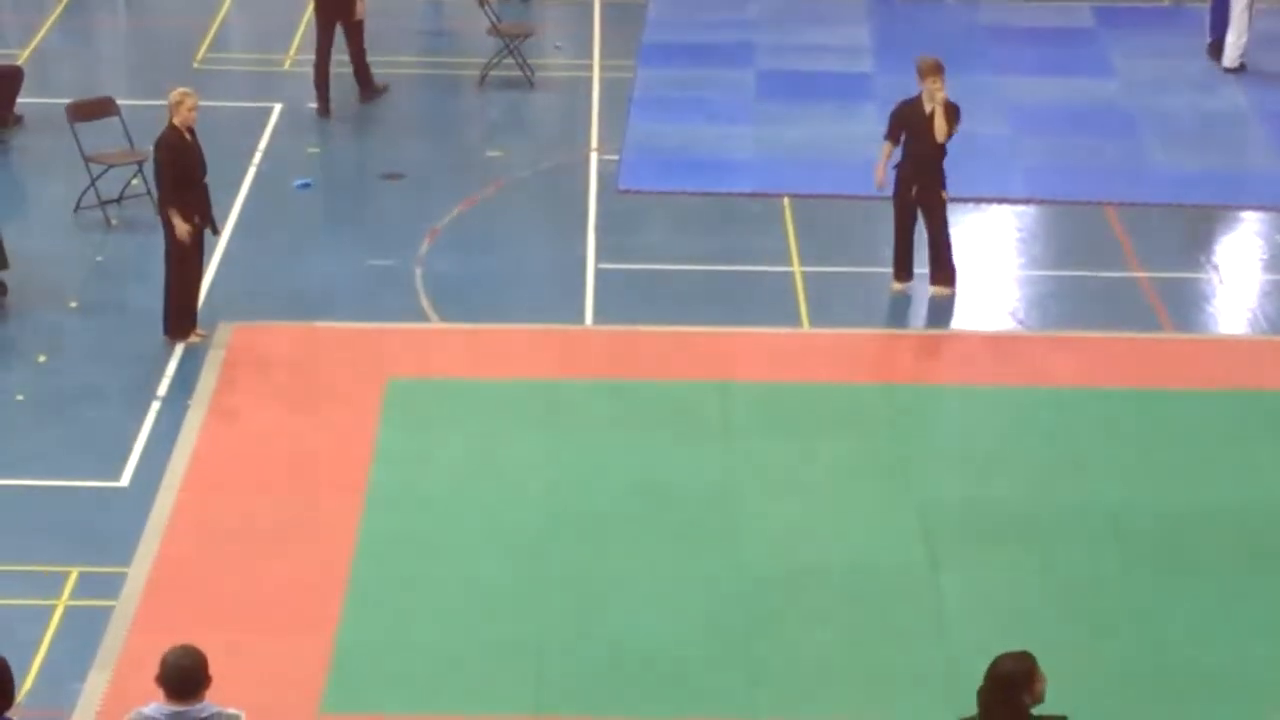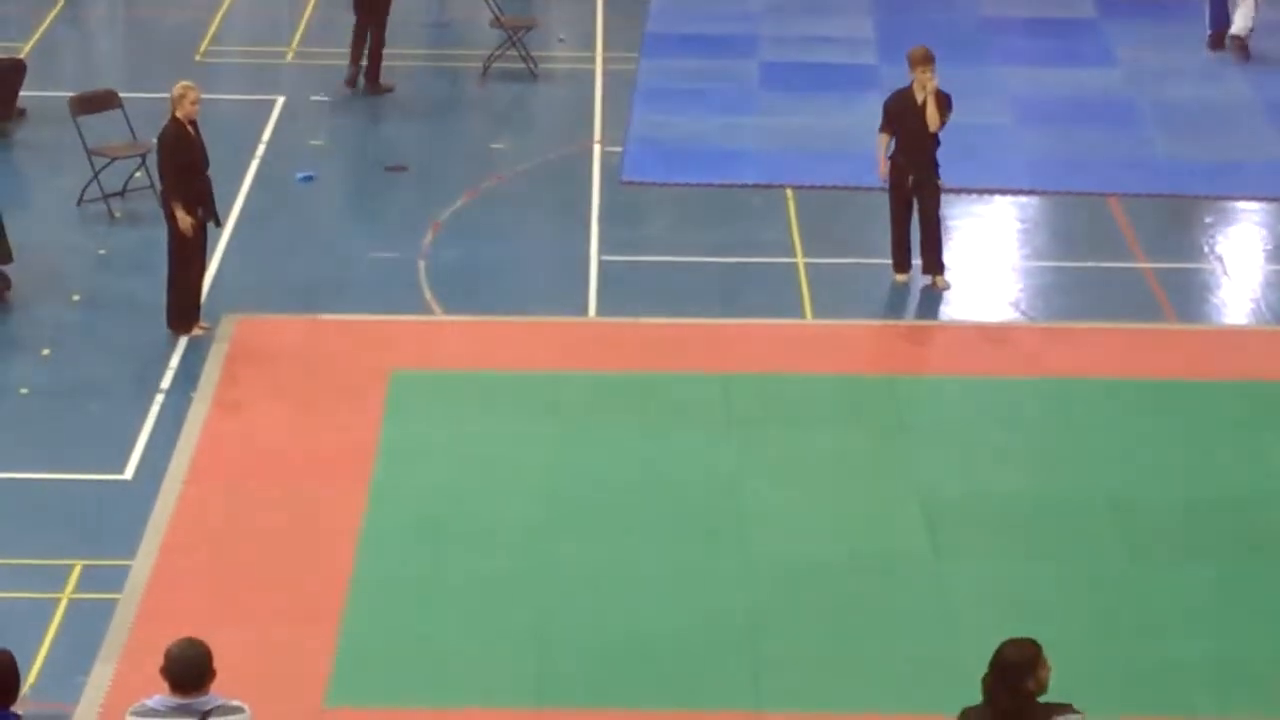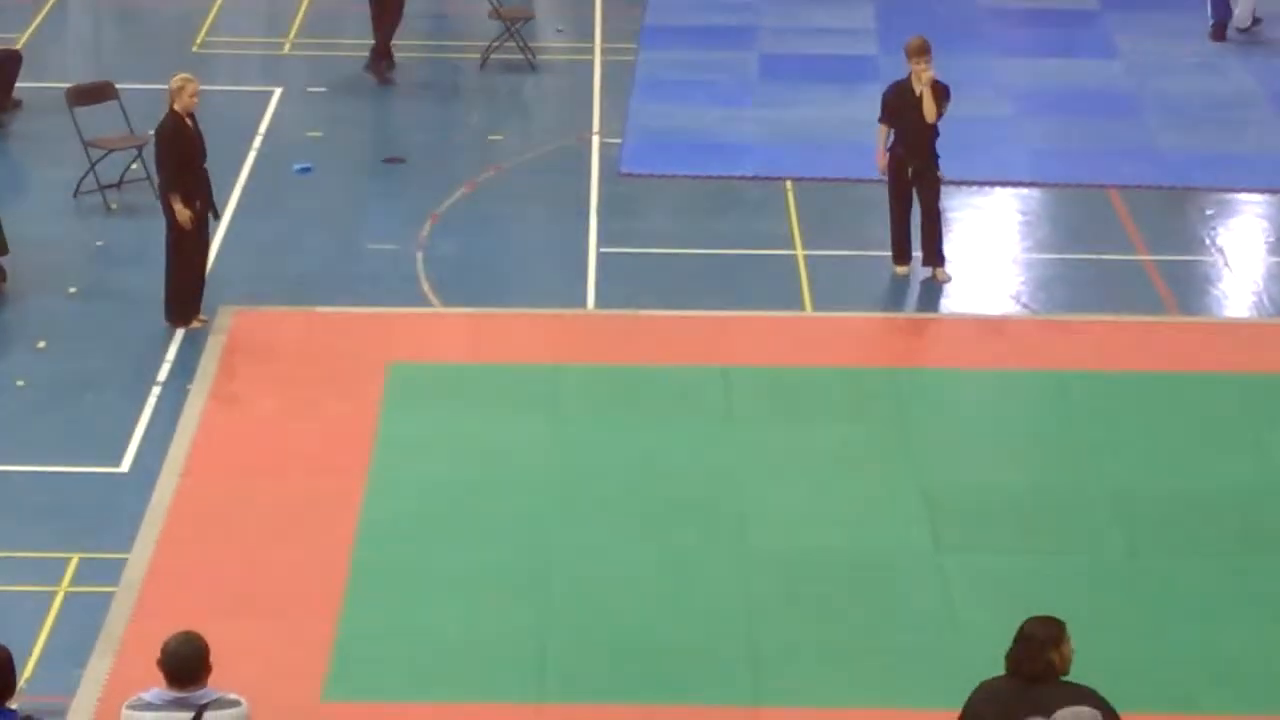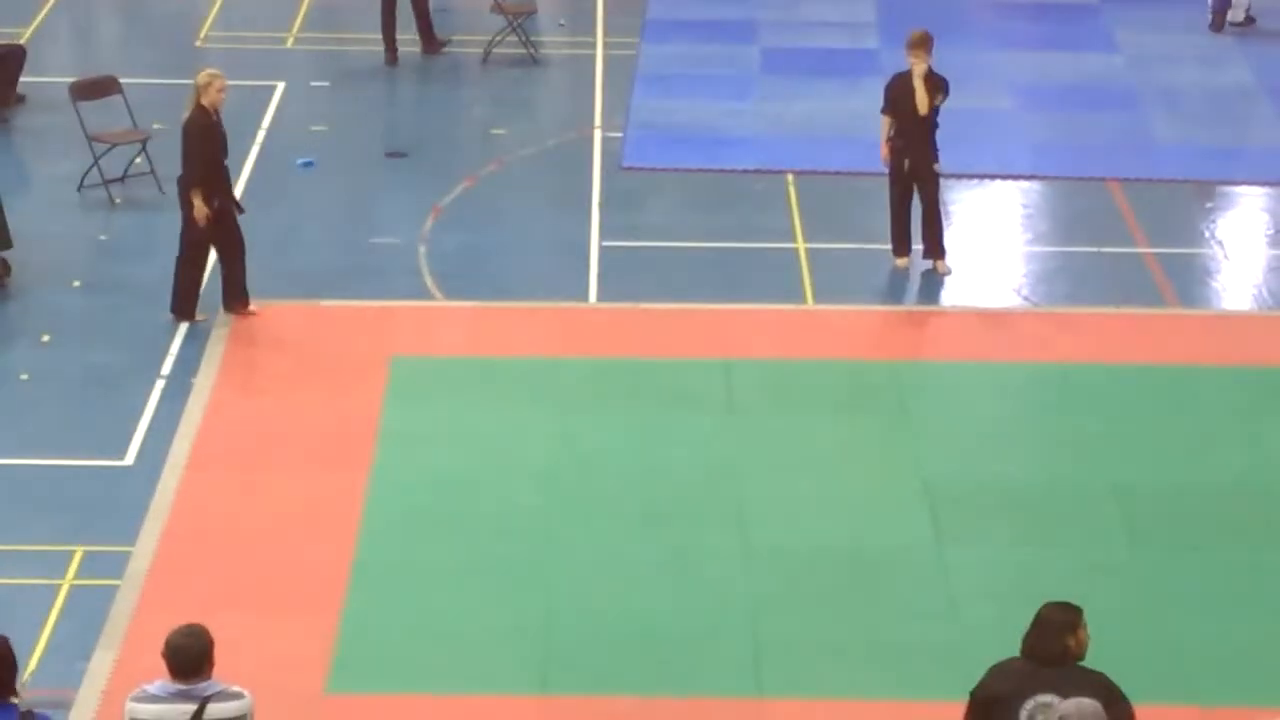
dt=0.4s
person 1, frame 1
left shoulder: (189, 135)
right shoulder: (166, 142)
right elbow: (164, 186)
left wrist: (203, 212)
right wrist: (176, 221)
left hip: (193, 211)
right hip: (179, 214)
left knee: (193, 270)
right knee: (180, 271)
left ankle: (189, 324)
right ankle: (177, 329)
person 1, frame 2
left shoulder: (192, 127)
right shoulder: (170, 135)
right elbow: (168, 179)
left wrist: (205, 205)
right wrist: (179, 213)
left hip: (196, 204)
right hip: (181, 208)
left knee: (196, 262)
right knee: (183, 264)
left ankle: (192, 317)
right ankle: (181, 323)
person 1, frame 3
left shoulder: (190, 120)
right shoulder: (168, 128)
right elbow: (166, 171)
left wrist: (204, 197)
right wrist: (177, 206)
left hip: (196, 196)
right hip: (180, 200)
left knee: (199, 253)
right knee: (182, 256)
left ankle: (191, 310)
right ankle: (179, 316)
person 1, frame 4
left shoulder: (213, 116)
right shoulder: (196, 123)
right elbow: (191, 166)
left wrist: (224, 191)
right wrist: (197, 202)
left hip: (217, 191)
right hip: (200, 194)
left knee: (233, 243)
right knee: (194, 252)
left ankle: (236, 302)
right ankle: (183, 310)
person 2, frame 1
left shoulder: (950, 110)
right shoulder: (906, 108)
left elbow: (941, 137)
right elbow: (892, 139)
left wrist: (939, 107)
right wrist: (881, 167)
left hip: (933, 176)
right hip: (907, 174)
left knee: (938, 228)
right knee: (903, 227)
left ankle: (945, 280)
right ankle: (901, 276)
person 2, frame 2
left shoulder: (942, 99)
right shoulder: (897, 99)
left elbow: (934, 126)
right elbow: (886, 131)
left wrist: (930, 95)
right wrist: (883, 161)
left hip: (927, 166)
right hip: (901, 165)
left knee: (931, 219)
right knee: (900, 218)
left ankle: (936, 271)
right ankle: (901, 267)
person 2, frame 3
left shoulder: (940, 90)
right shoulder: (895, 90)
left elbow: (931, 118)
right elbow: (885, 123)
left wrist: (926, 87)
right wrist: (881, 153)
left hip: (926, 158)
right hip: (900, 157)
left knee: (931, 210)
right knee: (900, 210)
left ankle: (936, 263)
right ankle: (902, 259)
person 2, frame 4
left shoulder: (938, 83)
right shoulder: (897, 81)
left elbow: (924, 110)
right elbow: (888, 115)
left wrist: (919, 79)
right wrist: (884, 143)
left hip: (925, 150)
right hip: (900, 148)
left knee: (931, 202)
right knee: (899, 202)
left ankle: (937, 255)
right ankle: (901, 252)
